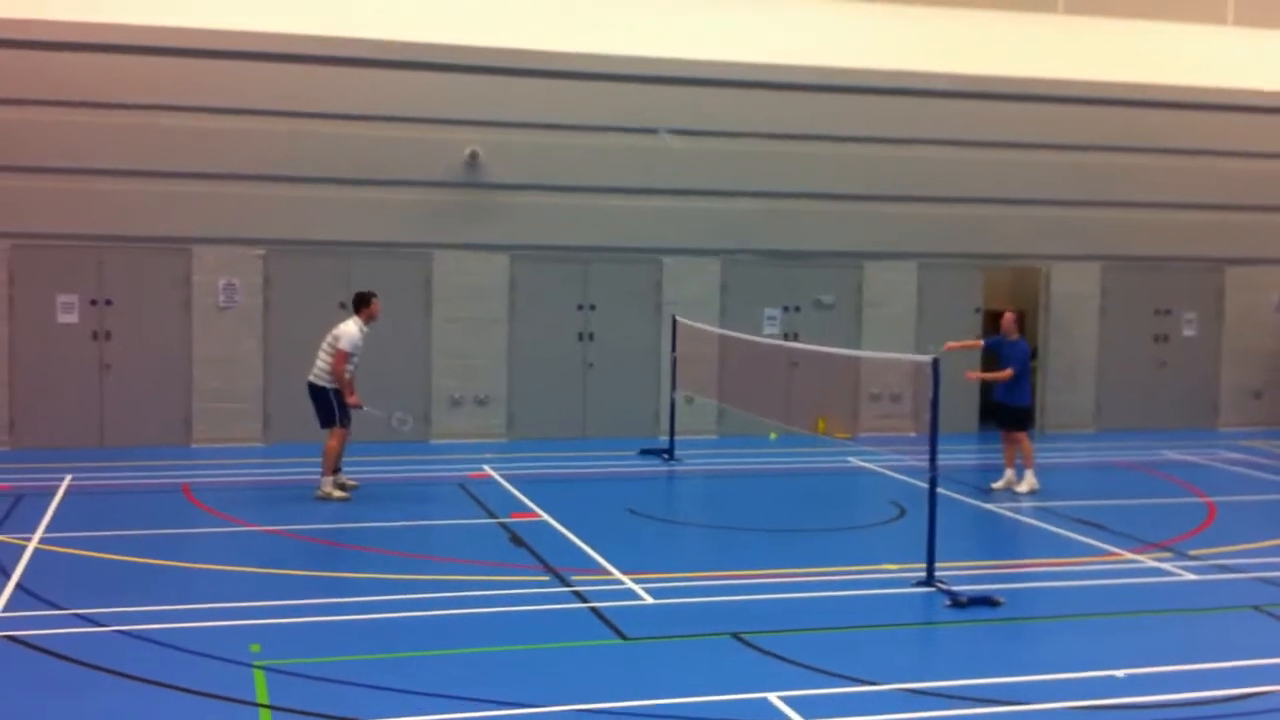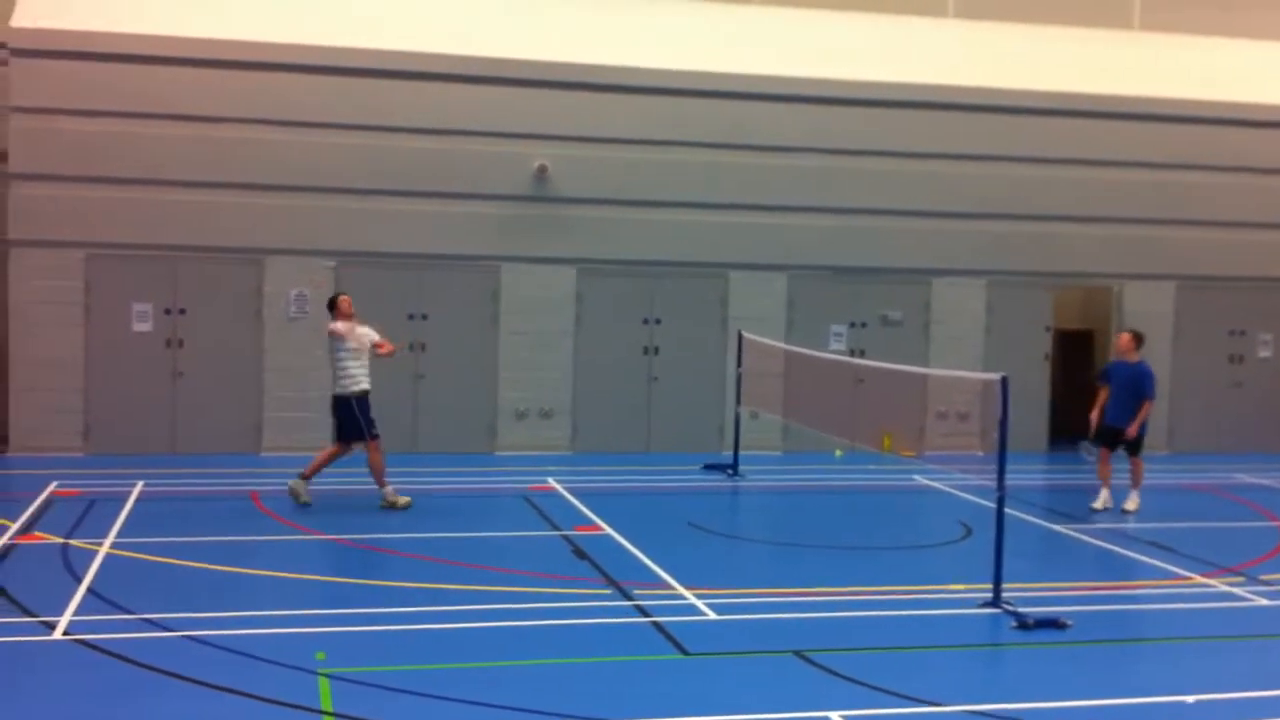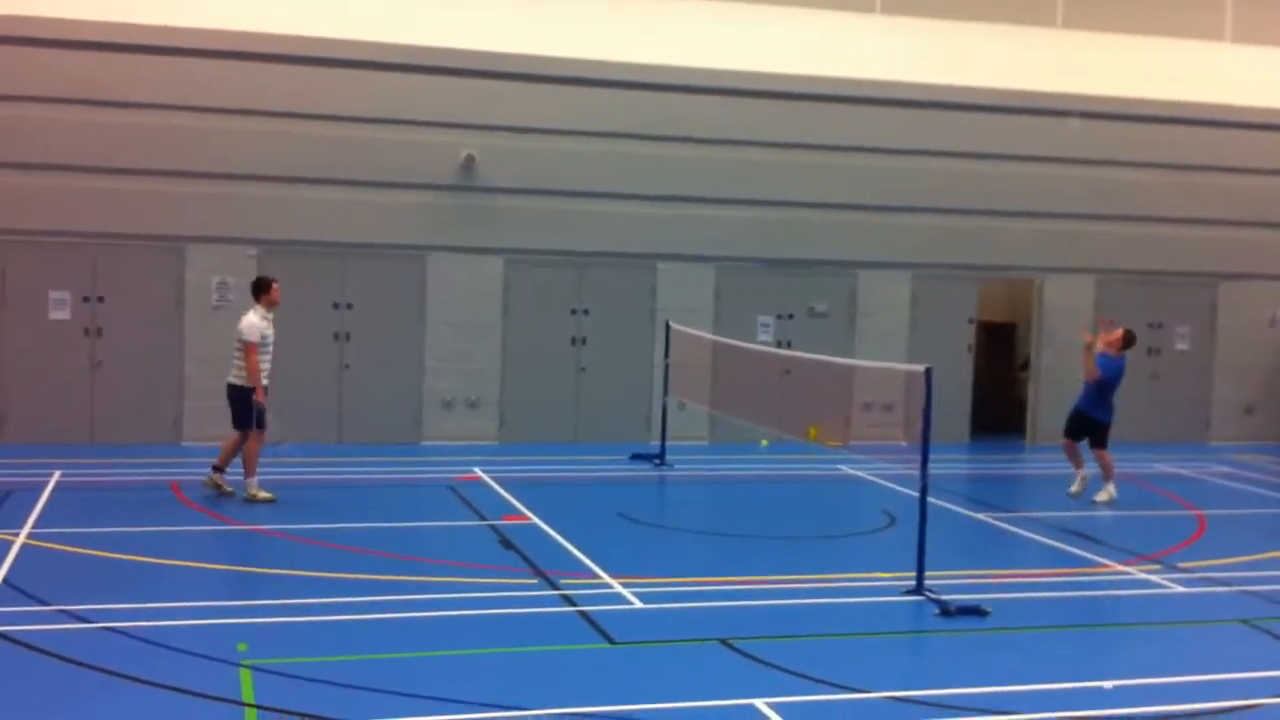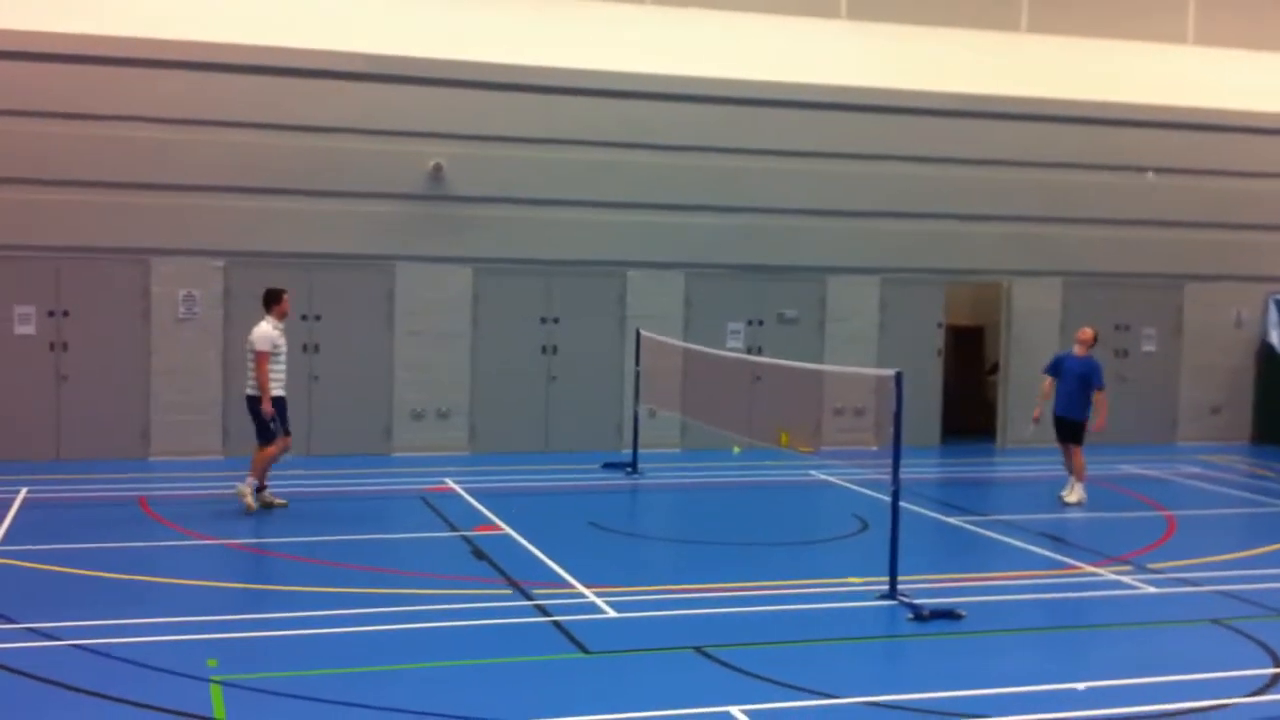
dt=1s
person 1, frame 1
left shoulder: (357, 330)
right shoulder: (351, 332)
right elbow: (337, 366)
left wrist: (353, 393)
right wrist: (347, 395)
left hip: (329, 386)
right hip: (325, 386)
left knee: (343, 430)
right knee: (338, 432)
left ankle: (337, 476)
right ankle: (325, 486)
person 1, frame 2
left shoulder: (365, 331)
right shoulder: (338, 329)
left elbow: (387, 347)
right elbow: (334, 331)
left wrist: (385, 350)
right wrist: (350, 335)
left hip: (356, 396)
right hip: (348, 397)
left knee: (342, 445)
right knee: (373, 444)
left ankle: (301, 482)
right ankle: (388, 495)
person 1, frame 3
left shoulder: (264, 320)
right shoulder: (253, 322)
right elbow: (251, 360)
left wrist: (259, 389)
right wrist: (259, 391)
left hip: (249, 386)
right hip: (247, 387)
left knee: (243, 434)
right knee: (255, 435)
left ankle: (216, 474)
right ankle: (252, 488)
person 1, frame 4
left shoulder: (275, 331)
right shoulder: (264, 332)
right elbow: (261, 370)
left wrist: (273, 399)
right wrist: (266, 401)
left hip: (274, 397)
right hip: (264, 399)
left knee: (266, 445)
right knee: (282, 443)
left ankle: (261, 492)
right ankle: (249, 485)
person 2, frame 1
left shoulder: (1022, 348)
right shoulder: (1001, 341)
left elbow: (1008, 374)
right elbow: (978, 344)
left wrist: (981, 376)
right wrist: (956, 345)
left hip: (1019, 401)
right hip: (1003, 398)
left knee: (1020, 436)
right knee: (1007, 436)
left ankle: (1029, 478)
right ankle: (1009, 475)
person 2, frame 2
left shoulder: (1144, 372)
right shoulder: (1114, 366)
left elbow: (1148, 402)
right elbow: (1105, 388)
left wrist: (1136, 425)
right wrist: (1096, 410)
left hip: (1133, 425)
right hip: (1111, 421)
left knee: (1134, 459)
right knee: (1103, 454)
left ankle: (1134, 496)
right ankle: (1105, 495)
person 2, frame 3
left shoulder: (1116, 365)
right shoulder: (1106, 354)
left elbow: (1091, 376)
right elbow: (1099, 348)
left wrist: (1087, 351)
right wrist: (1104, 330)
left hip: (1100, 414)
right hip: (1082, 408)
left knee: (1099, 452)
right knee: (1068, 443)
left ankle: (1109, 487)
right ankle: (1081, 475)
person 2, frame 4
left shoulder: (1092, 365)
right shoulder: (1061, 358)
left elbow: (1099, 393)
right elbow: (1050, 382)
left wrist: (1102, 417)
right wrist: (1039, 406)
left hip: (1078, 415)
right hip: (1060, 412)
left knee: (1075, 449)
right knee: (1065, 449)
left ankle: (1079, 490)
right ankle: (1072, 483)
